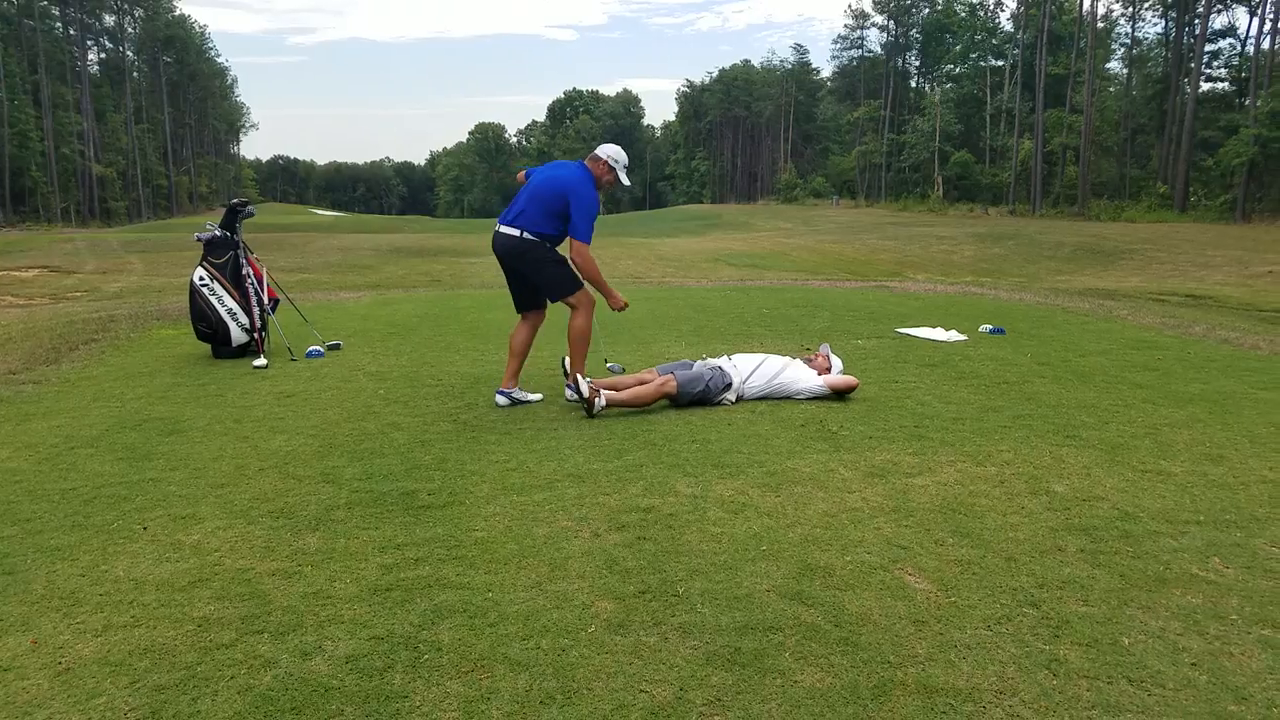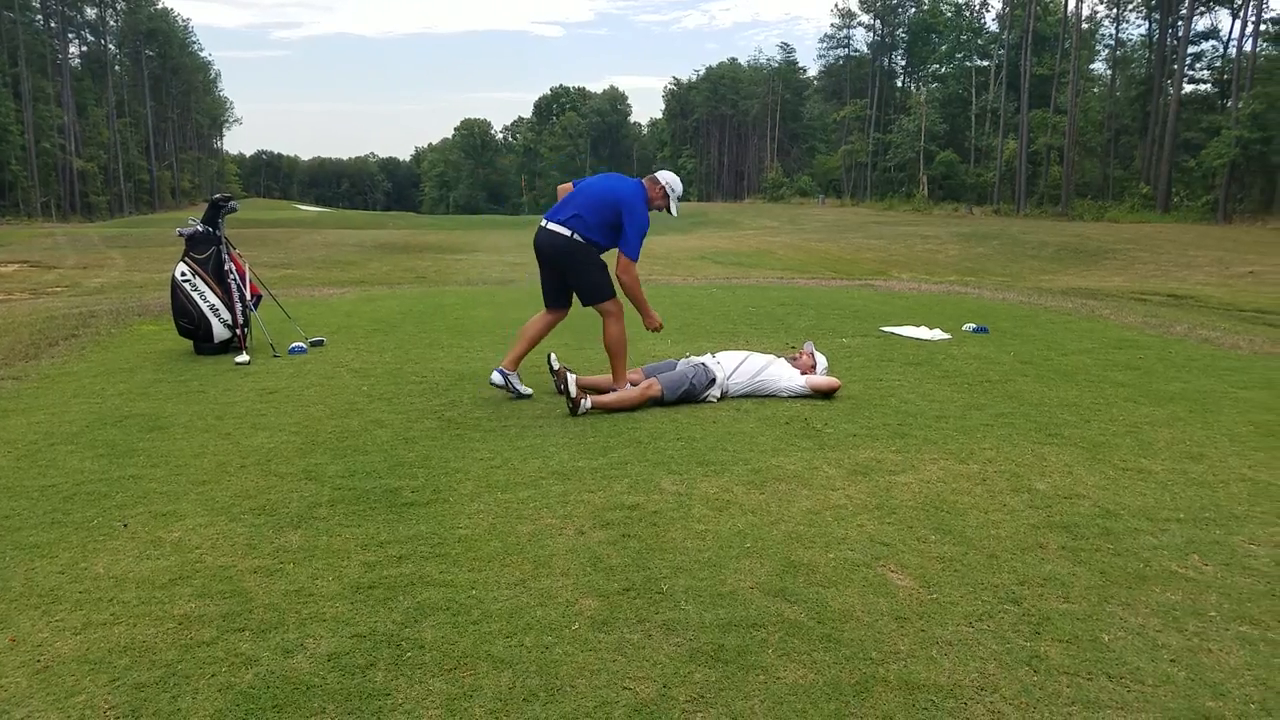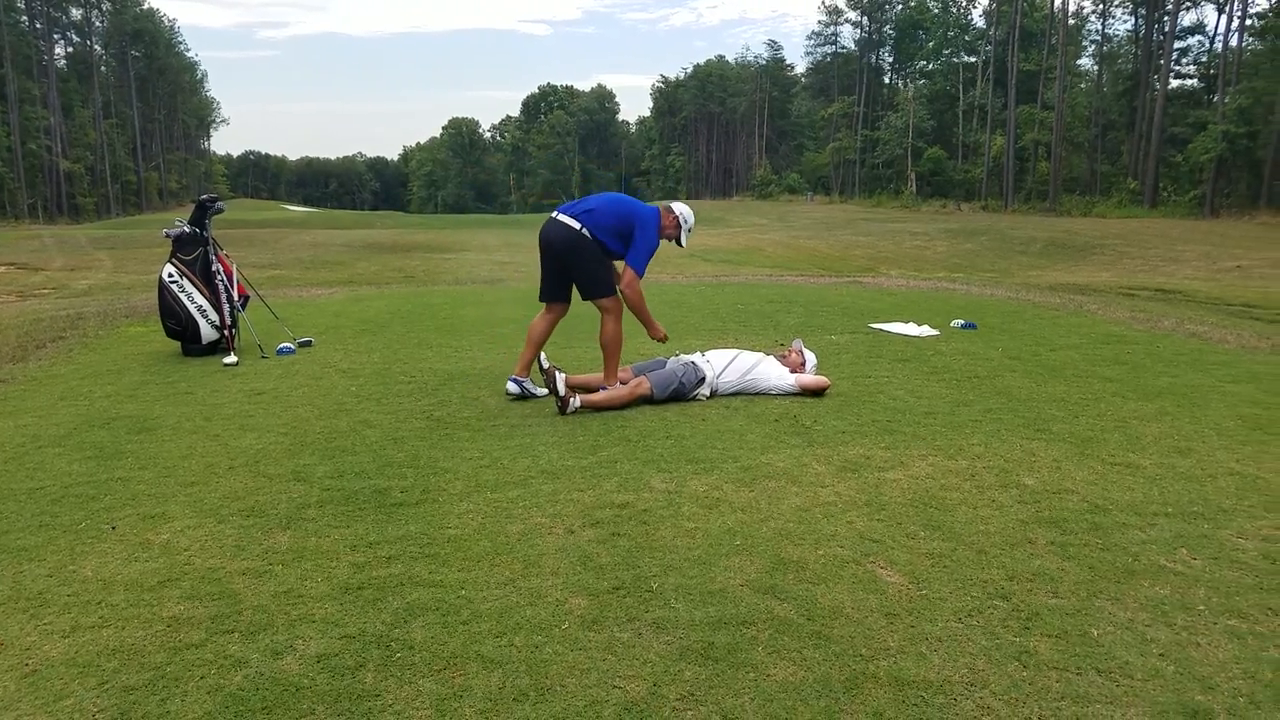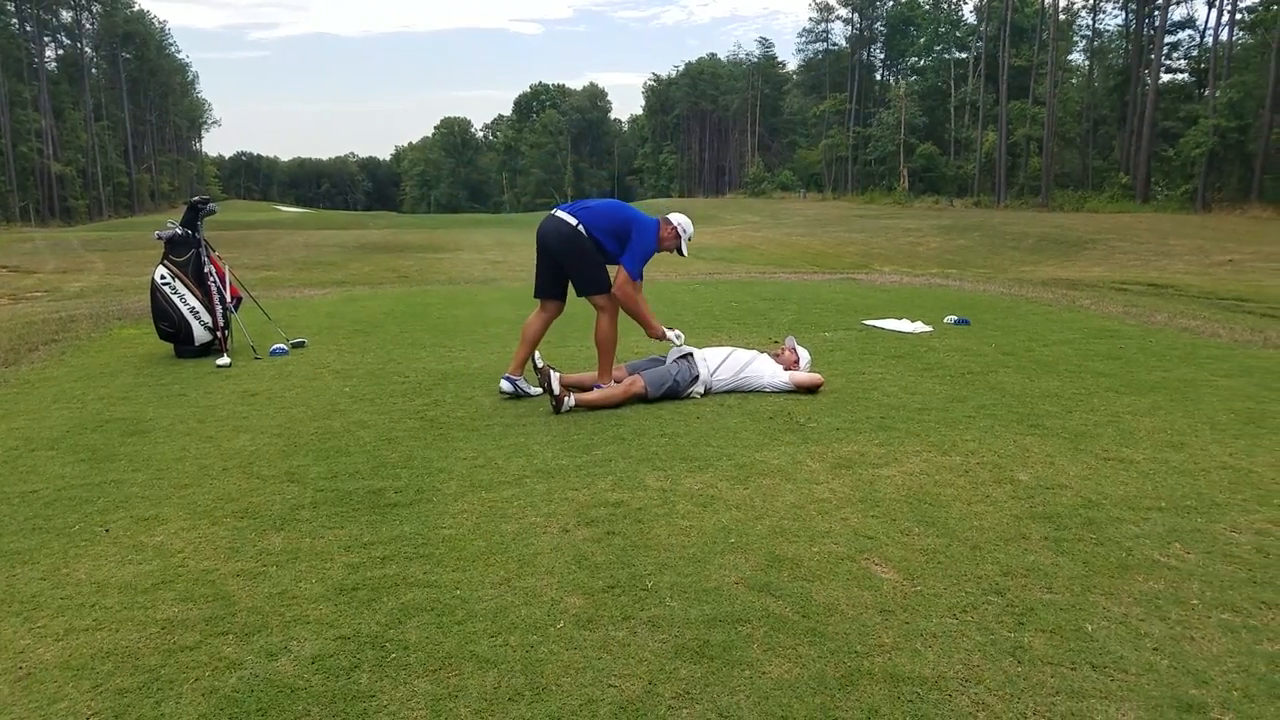
dt=0.4s
person 1, frame 1
left shoulder: (808, 380)
right shoulder: (793, 364)
left elbow: (851, 382)
left wrist: (835, 390)
left hip: (726, 381)
right hip: (718, 364)
left knee: (663, 384)
right knee: (647, 376)
left ankle: (600, 400)
right ankle: (588, 384)
person 1, frame 2
left shoulder: (790, 379)
right shoulder: (777, 363)
left elbow: (833, 383)
left wrist: (818, 381)
left hip: (711, 379)
right hip: (703, 363)
left knee: (648, 388)
right knee: (634, 374)
left ankle: (585, 402)
right ankle: (571, 381)
person 1, frame 3
left shoulder: (780, 377)
right shoulder: (766, 360)
left elbow: (823, 382)
left wrist: (807, 383)
left hip: (701, 377)
right hip: (694, 361)
left knee: (637, 387)
right knee: (624, 374)
left ankle: (574, 401)
right ankle: (562, 379)
person 1, frame 4
left shoulder: (773, 374)
right shoulder: (760, 358)
left elbow: (817, 379)
left wrist: (801, 384)
left hip: (695, 375)
right hip: (687, 359)
left knee: (632, 386)
right knee: (619, 372)
left ankle: (569, 399)
right ankle: (556, 378)
person 2, frame 1
left shoulder: (560, 167)
right shoulder: (584, 193)
left elbow: (522, 177)
right elbow: (579, 256)
right wrist: (610, 294)
left hip: (504, 240)
right hip: (527, 245)
left knee: (531, 316)
right knee: (582, 303)
left ankle: (508, 388)
person 2, frame 2
left shoulder: (614, 180)
right shoulder: (637, 210)
left elbow: (562, 190)
right elbow: (625, 273)
right wrist: (648, 314)
left hip: (545, 235)
right hip: (569, 244)
left knee: (554, 311)
right knee: (612, 312)
left ankle: (506, 370)
right ankle: (621, 388)
person 2, frame 3
left shoulder: (637, 213)
right shoulder: (649, 228)
right elbow: (628, 287)
right wrist: (651, 326)
left hip: (552, 228)
right hip: (574, 236)
left knee: (554, 310)
right knee: (611, 309)
left ankle: (519, 378)
right ankle: (610, 386)
person 2, frame 4
left shoulder: (638, 225)
right shoulder: (646, 235)
left elbow: (635, 293)
right elbow: (620, 290)
left wrist: (662, 330)
right wrist: (649, 326)
left hip: (550, 227)
right hip: (570, 234)
left knee: (548, 309)
right knee: (606, 306)
left ankle: (513, 376)
right ankle: (604, 385)
